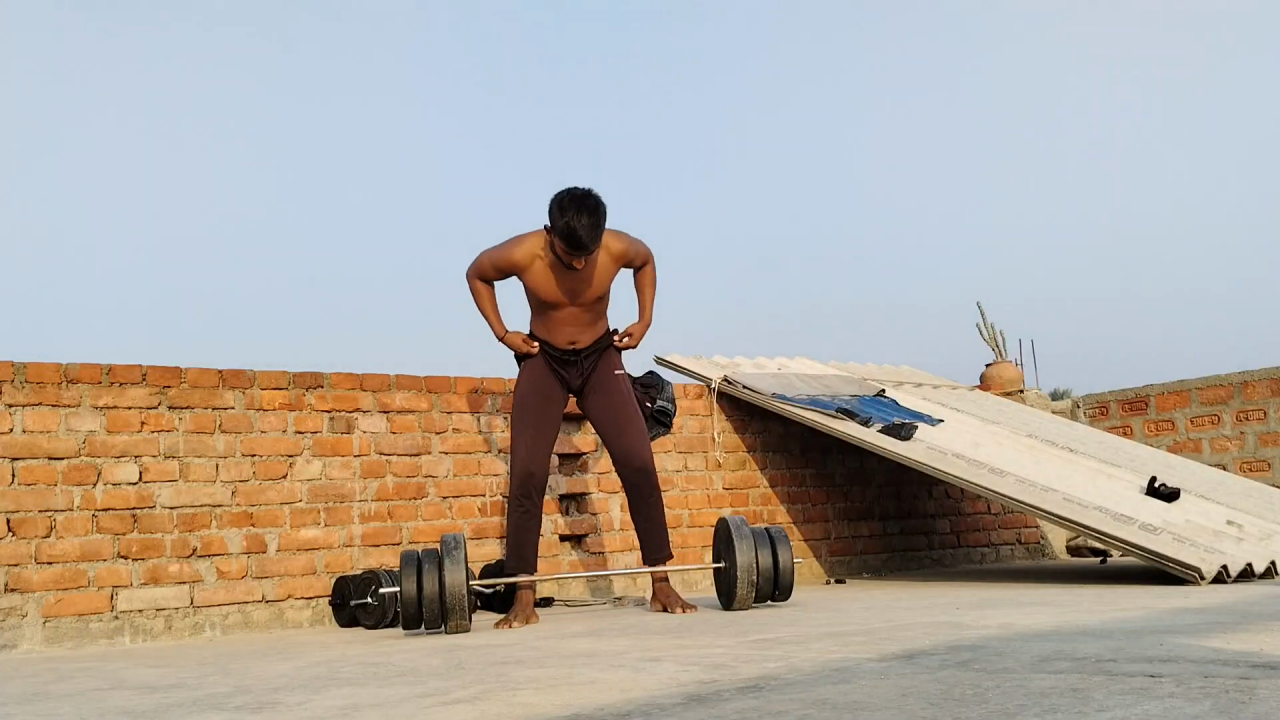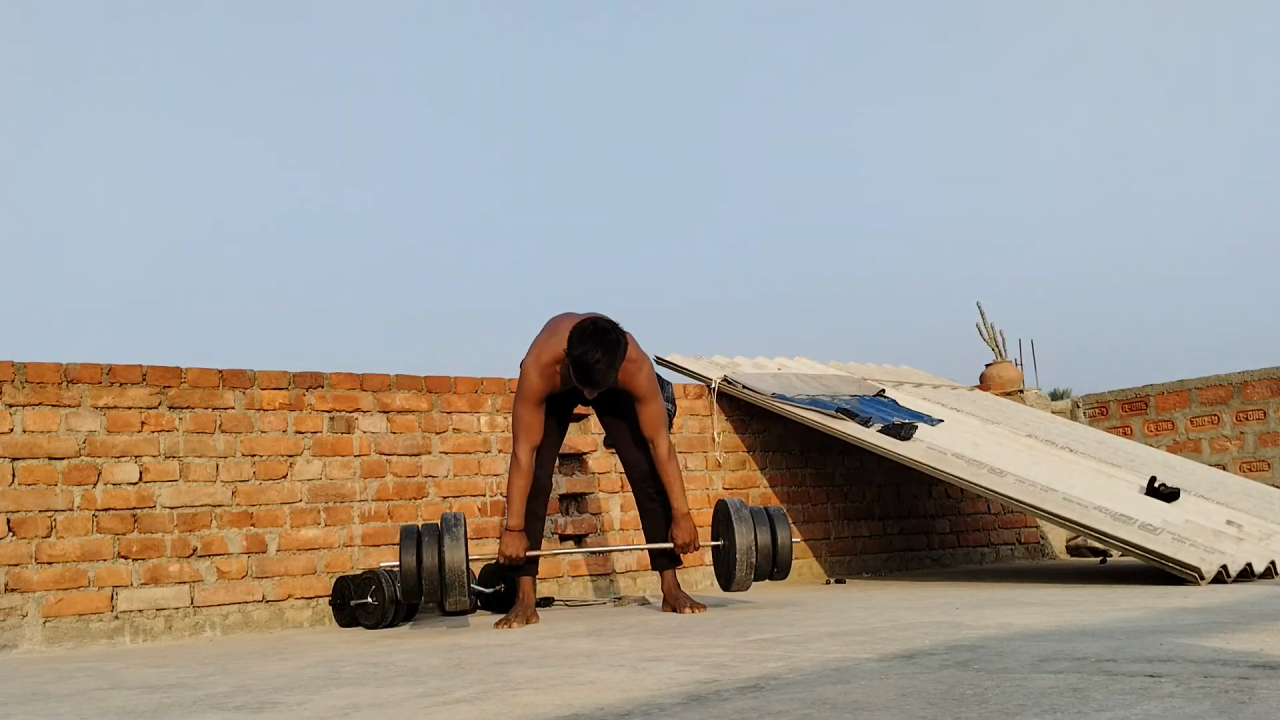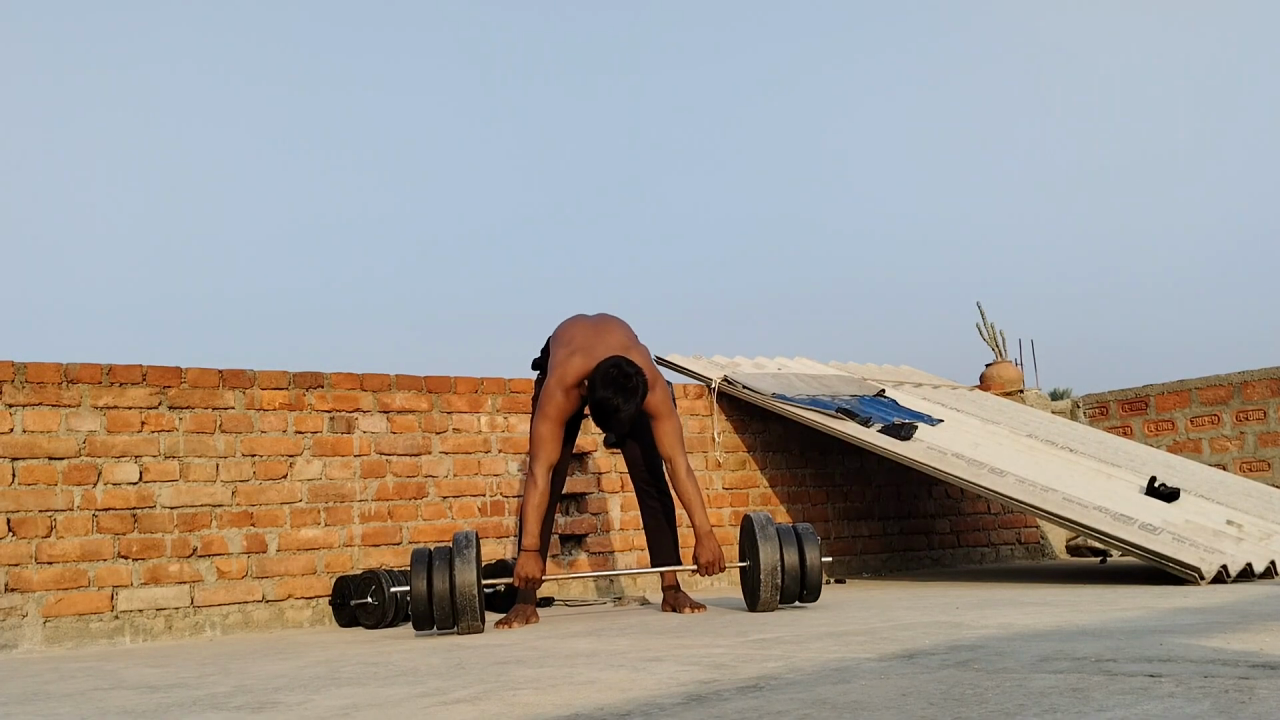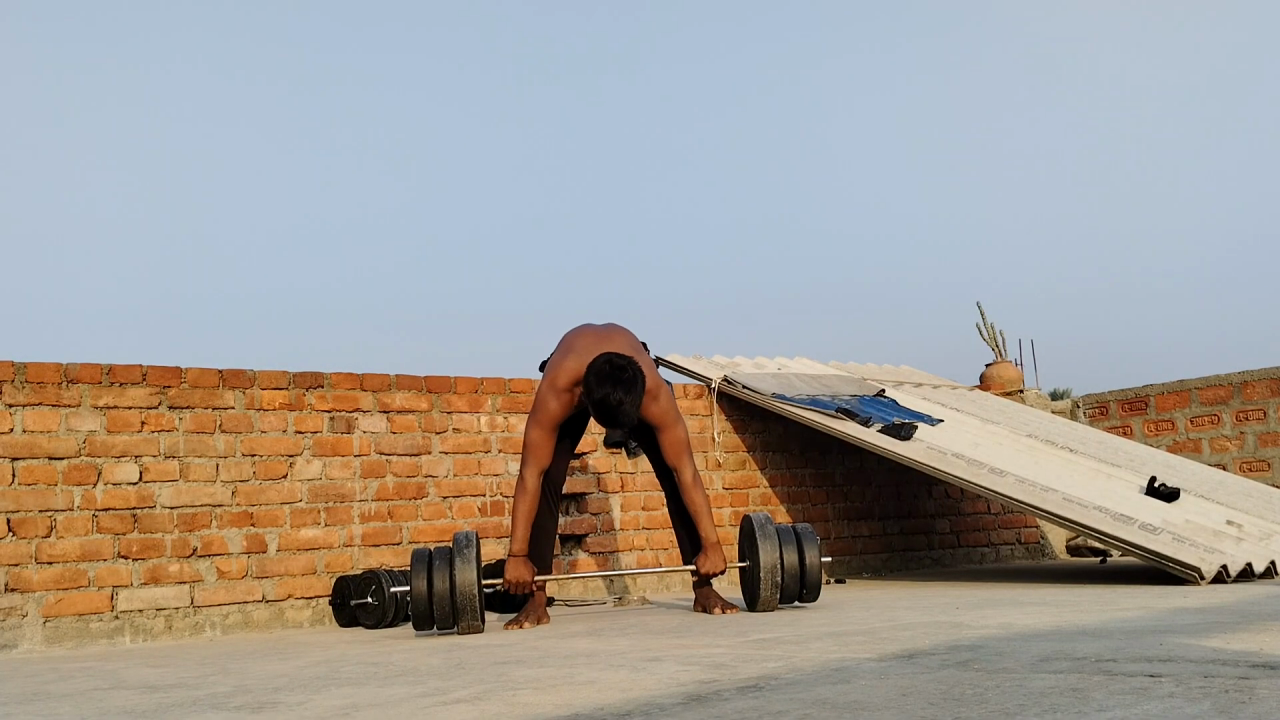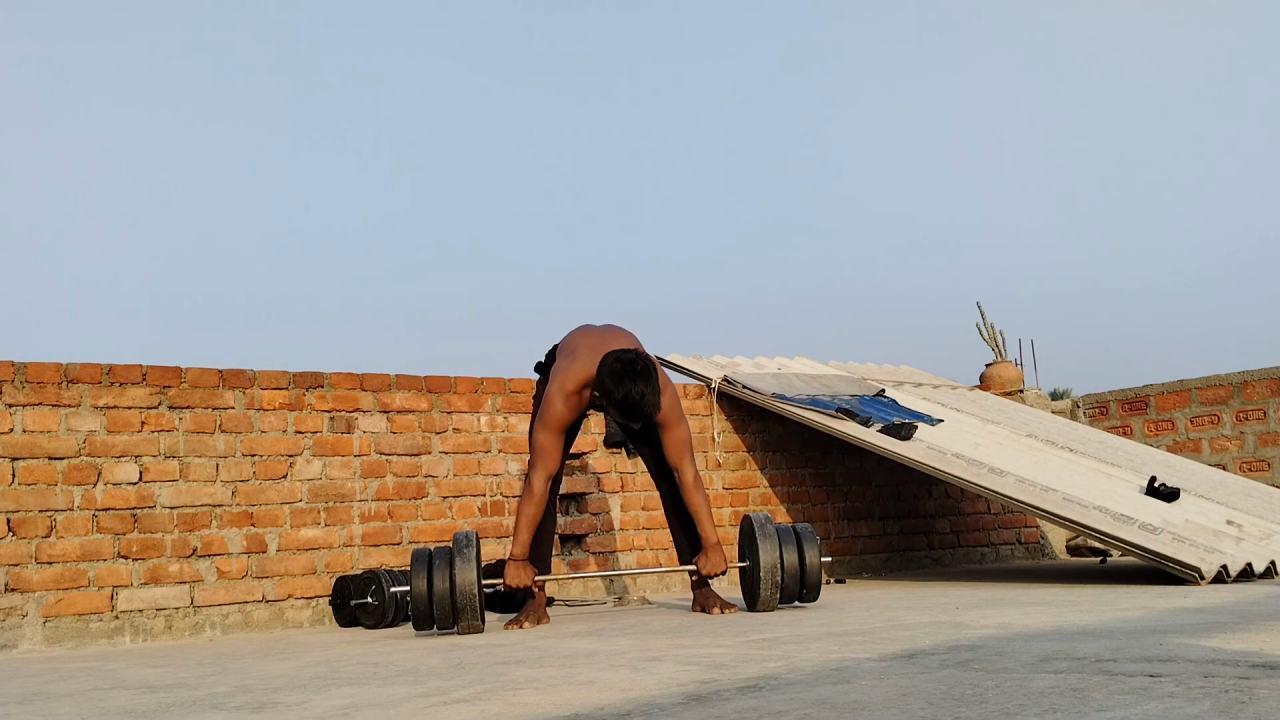
dt=1s
person 1, frame 1
left shoulder: (618, 248)
right shoulder: (520, 254)
left elbow: (647, 261)
right elbow: (476, 274)
left wrist: (644, 319)
right wrist: (502, 332)
left hip: (600, 356)
right hip: (543, 361)
left knee: (638, 462)
right knee: (527, 472)
left ankle: (661, 583)
right ankle: (524, 596)
person 1, frame 2
left shoulder: (637, 367)
right shoulder: (540, 367)
left elbow: (660, 444)
right elbow: (524, 452)
left wrist: (682, 515)
right wrist: (513, 528)
left hip: (614, 383)
right hip: (555, 383)
left knee: (646, 470)
right knee: (537, 477)
left ankle: (671, 588)
right ankle: (525, 599)
person 1, frame 3
left shoulder: (652, 385)
right shoulder: (561, 386)
left elbow: (678, 463)
right elbow: (540, 472)
left wrist: (704, 534)
right wrist: (529, 550)
left hip: (622, 363)
left knee: (650, 473)
right knee: (552, 476)
left ankle: (671, 588)
right ankle: (526, 600)
person 1, frame 4
left shoulder: (654, 392)
right shoulder: (557, 390)
left elbow: (684, 470)
right elbow: (530, 474)
left wrist: (711, 546)
right wrist: (517, 555)
left hip: (631, 380)
right hip: (574, 379)
left knee: (672, 474)
right knee: (548, 479)
left ankle: (703, 589)
right ankle: (536, 599)
person 1, frame 5
left shoulder: (660, 388)
right shoulder: (564, 392)
left elbow: (685, 470)
right elbow: (539, 478)
left wrist: (711, 546)
right wrist: (518, 557)
left hip: (635, 381)
right hip: (569, 376)
left knee: (668, 474)
right knee: (548, 477)
left ankle: (700, 588)
right ankle: (536, 599)
